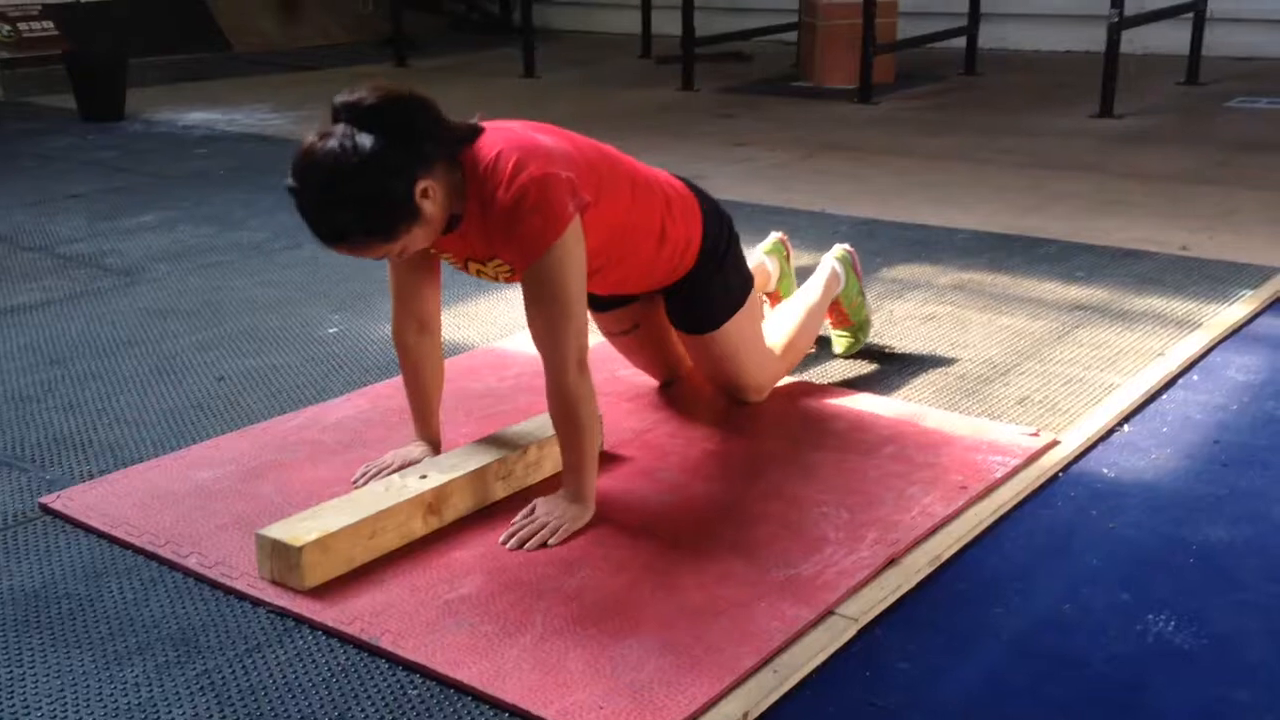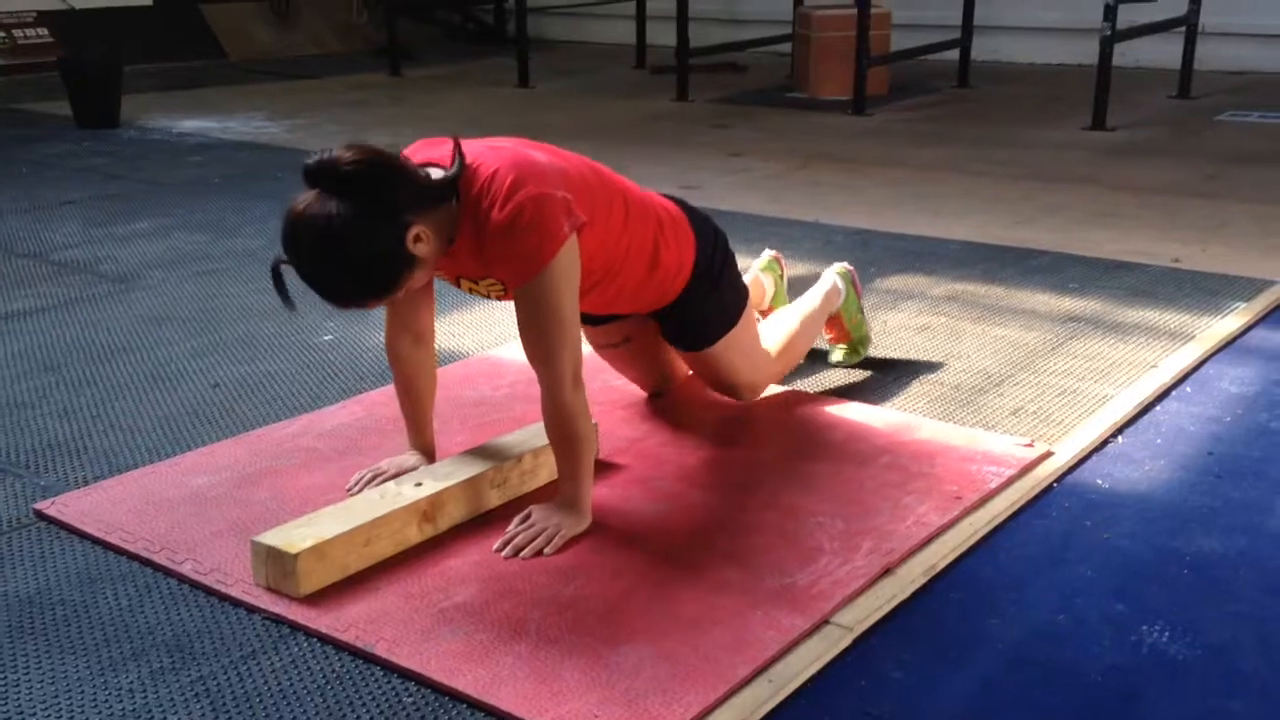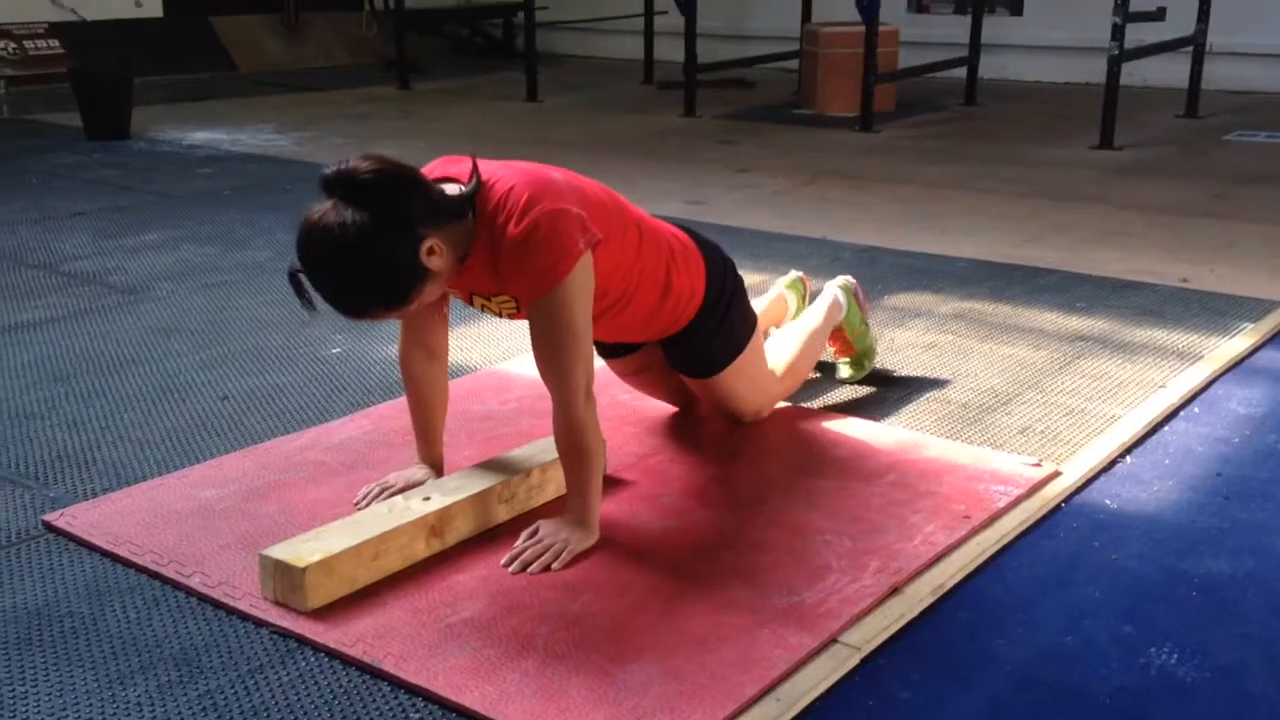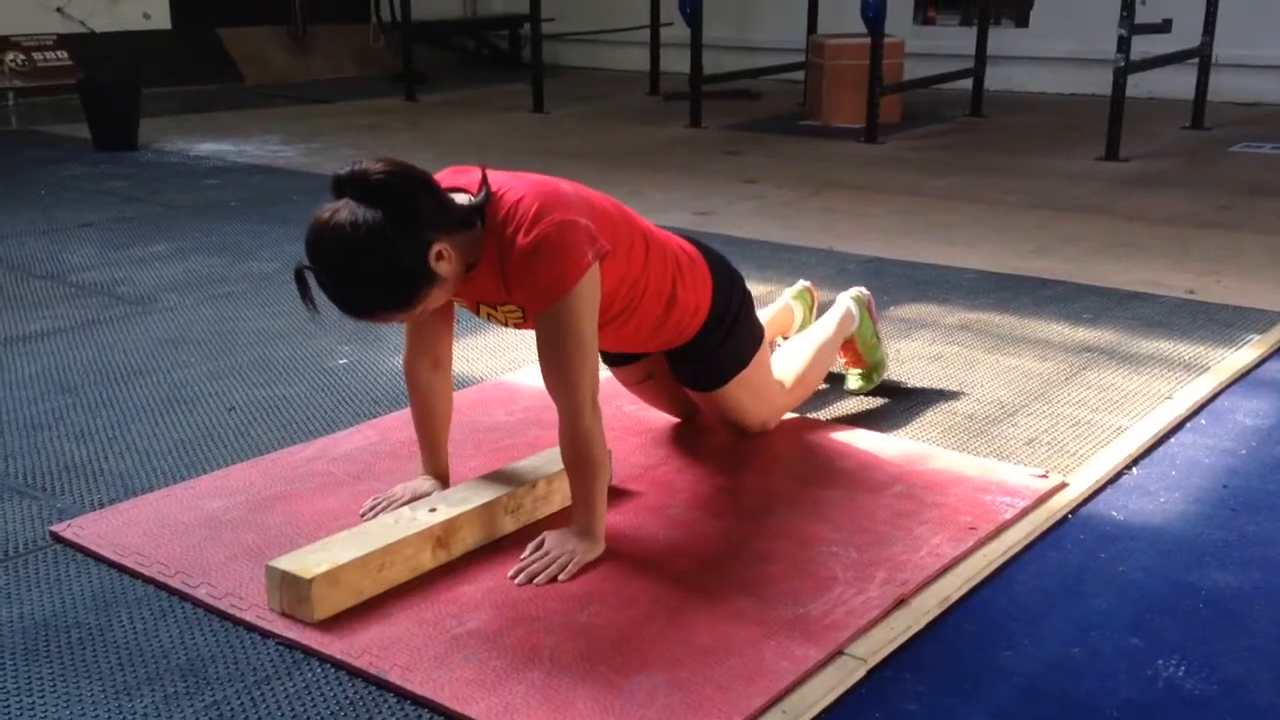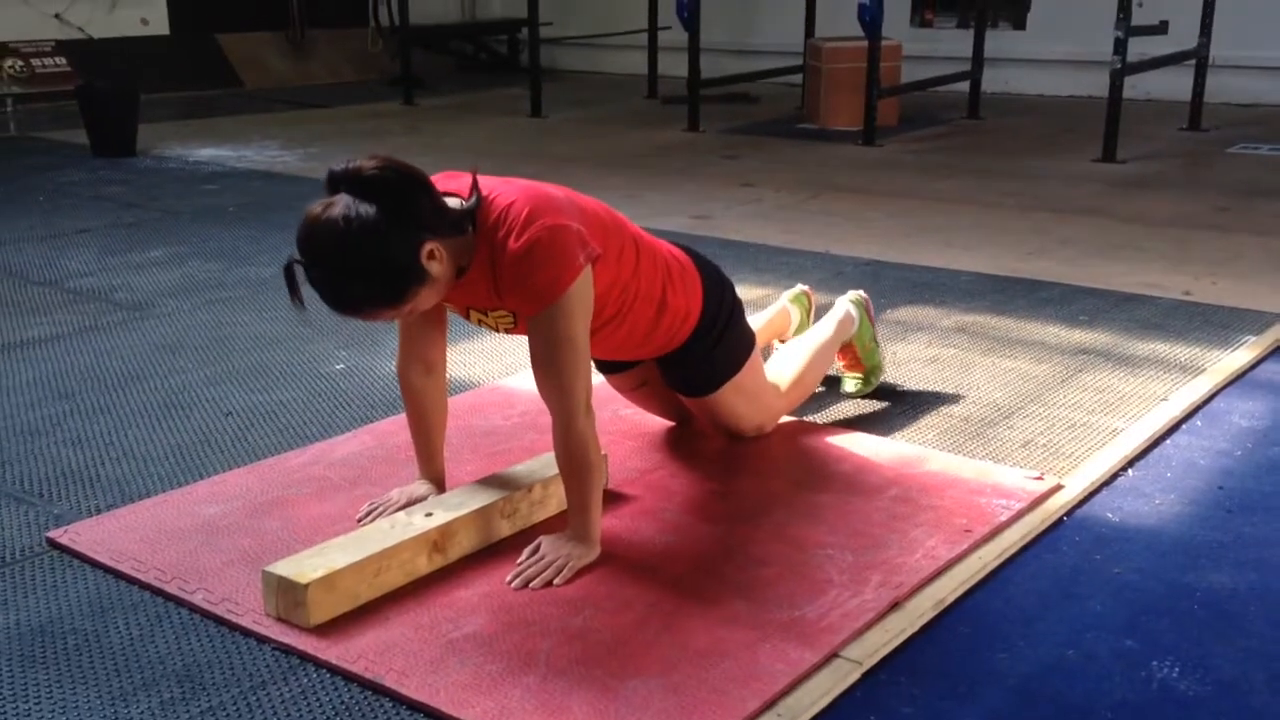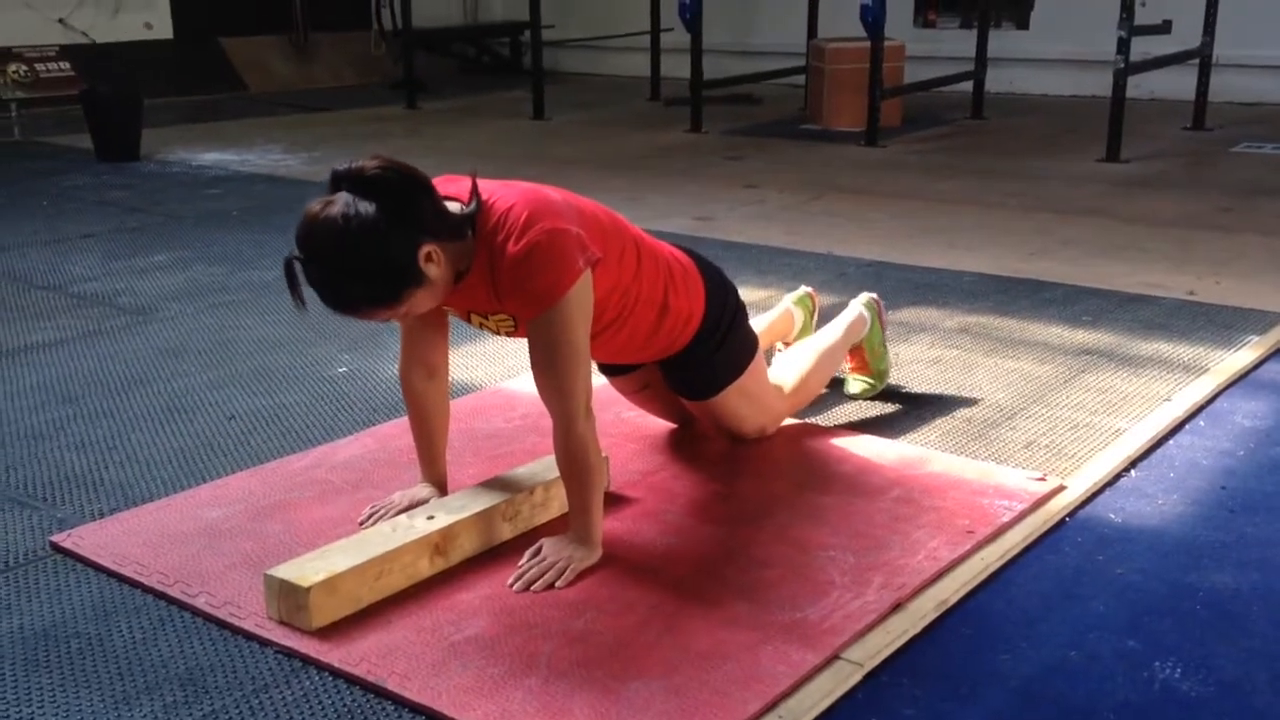
dt=0.4s
person 1, frame 1
left shoulder: (524, 193)
right shoulder: (411, 175)
left elbow: (565, 363)
right elbow: (413, 327)
left wrist: (578, 493)
right wrist: (427, 440)
left hip: (684, 239)
right hip: (613, 252)
left knee: (750, 382)
right knee: (672, 371)
left ankle: (832, 276)
right ankle: (768, 267)
person 1, frame 2
left shoulder: (521, 213)
right shoulder: (401, 197)
left elbow: (561, 378)
right elbow: (407, 338)
left wrist: (574, 504)
right wrist: (420, 449)
left hip: (678, 258)
right hip: (611, 270)
left knee: (746, 379)
right knee: (660, 381)
left ankle: (834, 291)
right ankle: (761, 282)
person 1, frame 3
left shoulder: (535, 230)
right shoulder: (417, 211)
left elbow: (572, 394)
right elbow: (421, 352)
left wrist: (581, 520)
right wrist: (429, 462)
left hip: (688, 290)
right hip: (622, 303)
left knee: (753, 400)
right knee: (692, 397)
left ankle: (835, 305)
right ankle: (784, 299)
person 1, frame 4
left shoulder: (543, 241)
right shoulder: (426, 219)
left elbow: (577, 405)
right elbow: (424, 362)
left wrist: (587, 531)
right wrist: (433, 474)
left hip: (693, 300)
right hip: (629, 312)
left knee: (761, 412)
right knee: (695, 410)
left ankle: (846, 317)
right ankle: (791, 308)
person 1, frame 5
left shoulder: (535, 245)
right shoulder: (417, 225)
left elbow: (571, 410)
right elbow: (418, 367)
left wrist: (583, 536)
right wrist: (429, 478)
left hip: (684, 305)
right hip: (621, 321)
left knee: (757, 415)
right knee: (690, 414)
left ankle: (847, 319)
right ankle: (785, 313)
person 1, frame 6
left shoulder: (533, 250)
right shoulder: (418, 230)
left elbow: (571, 414)
right elbow: (421, 371)
left wrist: (584, 538)
right wrist: (432, 482)
left hip: (685, 306)
right hip: (623, 323)
left knee: (761, 417)
right knee: (694, 416)
left ankle: (855, 322)
right ankle: (790, 313)
